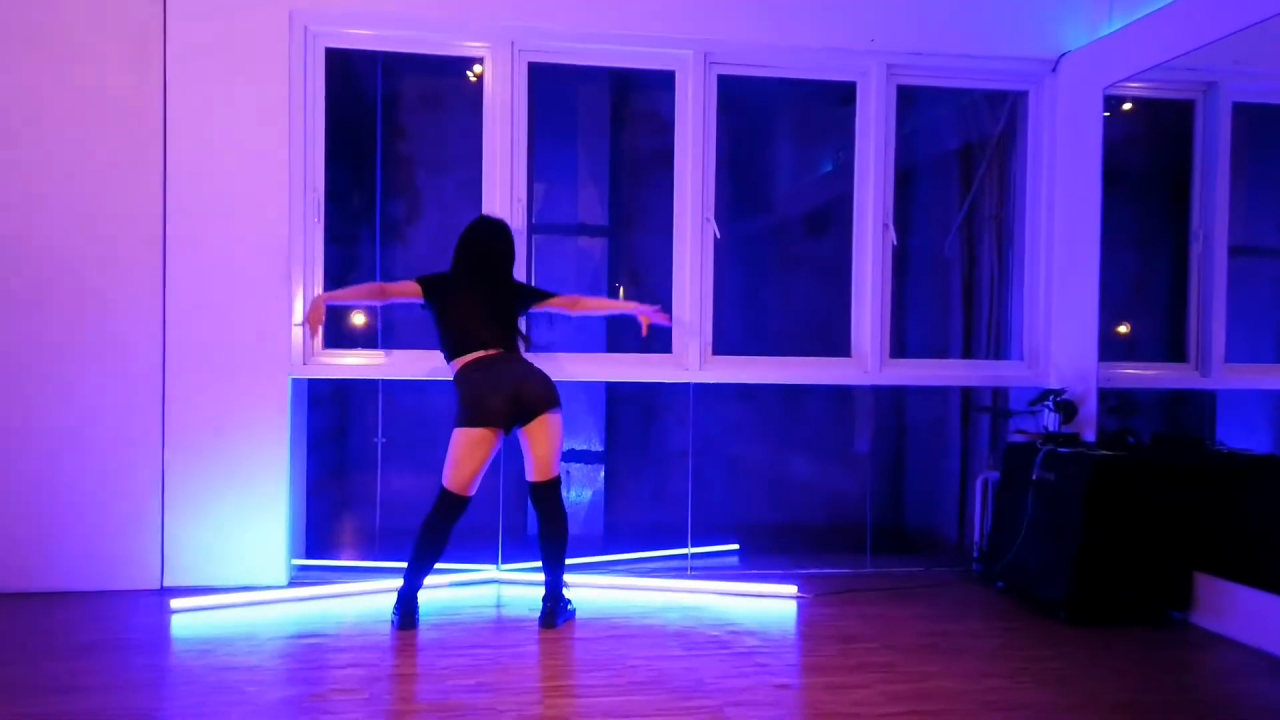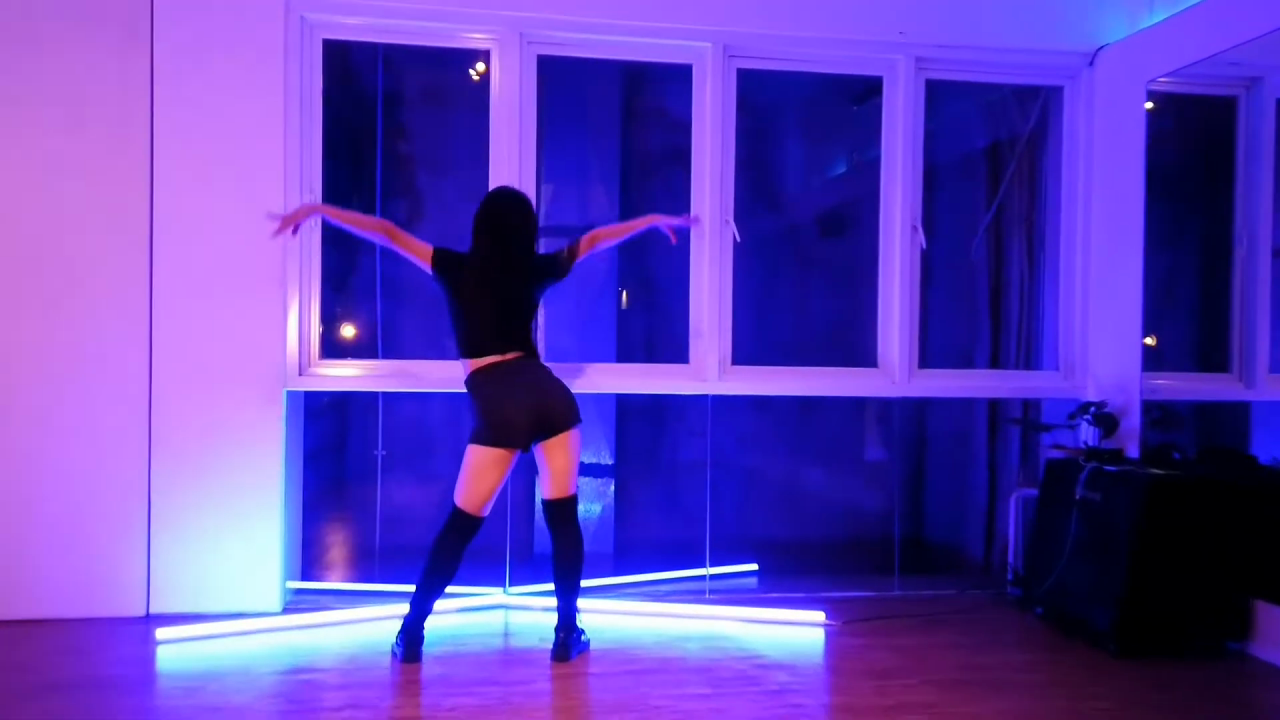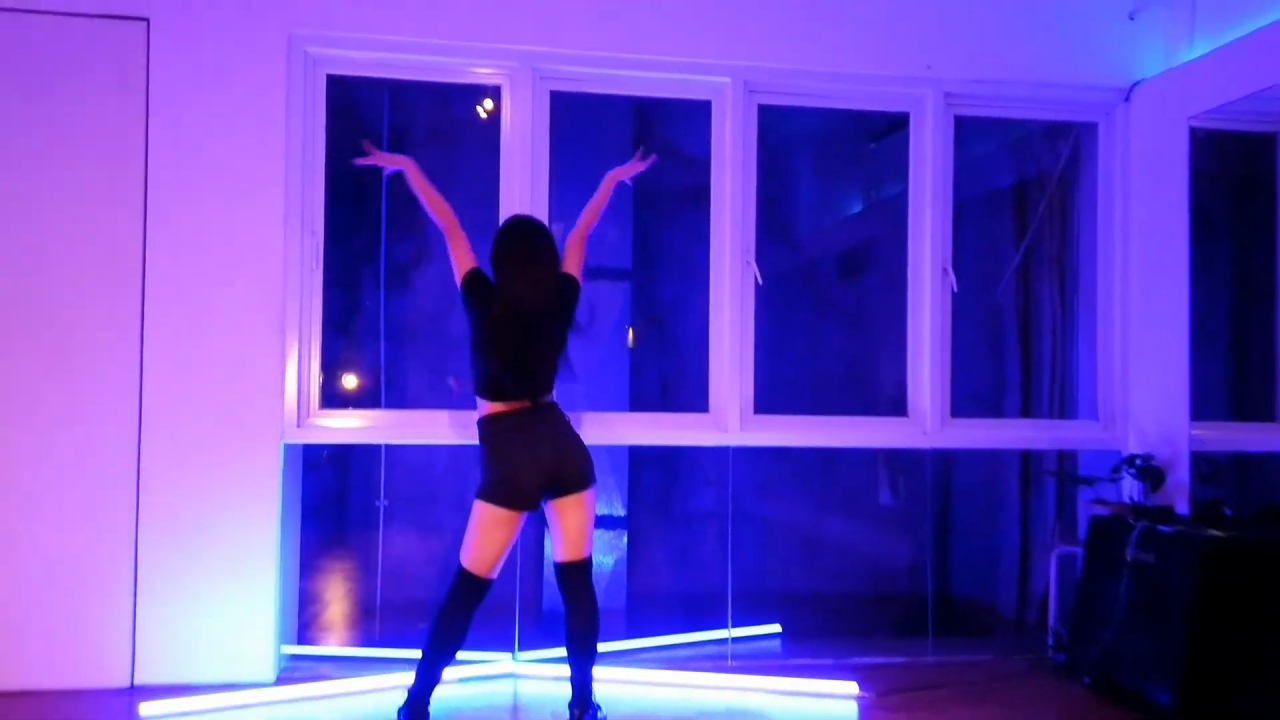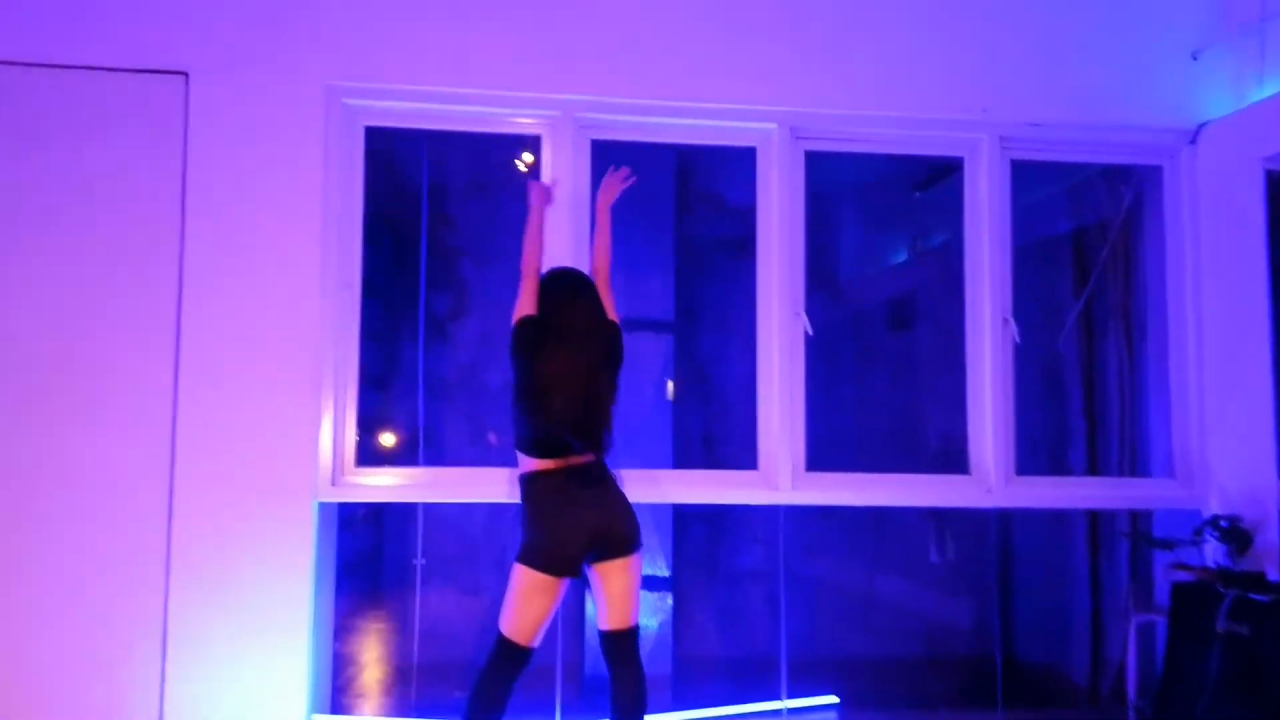
dt=0.3s
person 1, frame 1
left shoulder: (441, 287)
right shoulder: (513, 292)
left elbow: (382, 292)
right elbow: (574, 305)
left wrist: (325, 299)
right wrist: (635, 307)
left hip: (480, 392)
right hip: (532, 384)
left knee: (449, 503)
right knee: (547, 494)
left ankle: (407, 602)
right ankle: (554, 600)
person 1, frame 2
left shoulder: (457, 269)
right shoulder: (535, 271)
left elbow: (390, 234)
right elbow: (592, 240)
left wrist: (318, 209)
right wrist: (654, 219)
left hip: (498, 404)
right hip: (550, 395)
left knee: (461, 525)
right knee: (563, 516)
left ankle: (412, 632)
right ankle: (567, 631)
person 1, frame 3
left shoulder: (484, 303)
right shoulder: (561, 303)
left elbow: (450, 228)
right elbow: (579, 238)
left wrist: (405, 167)
right wrist: (613, 180)
left hip: (508, 456)
right hip: (561, 445)
left knee: (467, 589)
right knee: (576, 581)
person 1, frame 4
left shoulder: (530, 354)
right shoulder: (607, 352)
left elbow: (530, 275)
right elbow: (602, 278)
left wrist: (537, 206)
left hip: (552, 517)
right hip: (609, 509)
left knee: (510, 653)
right knee: (622, 648)
